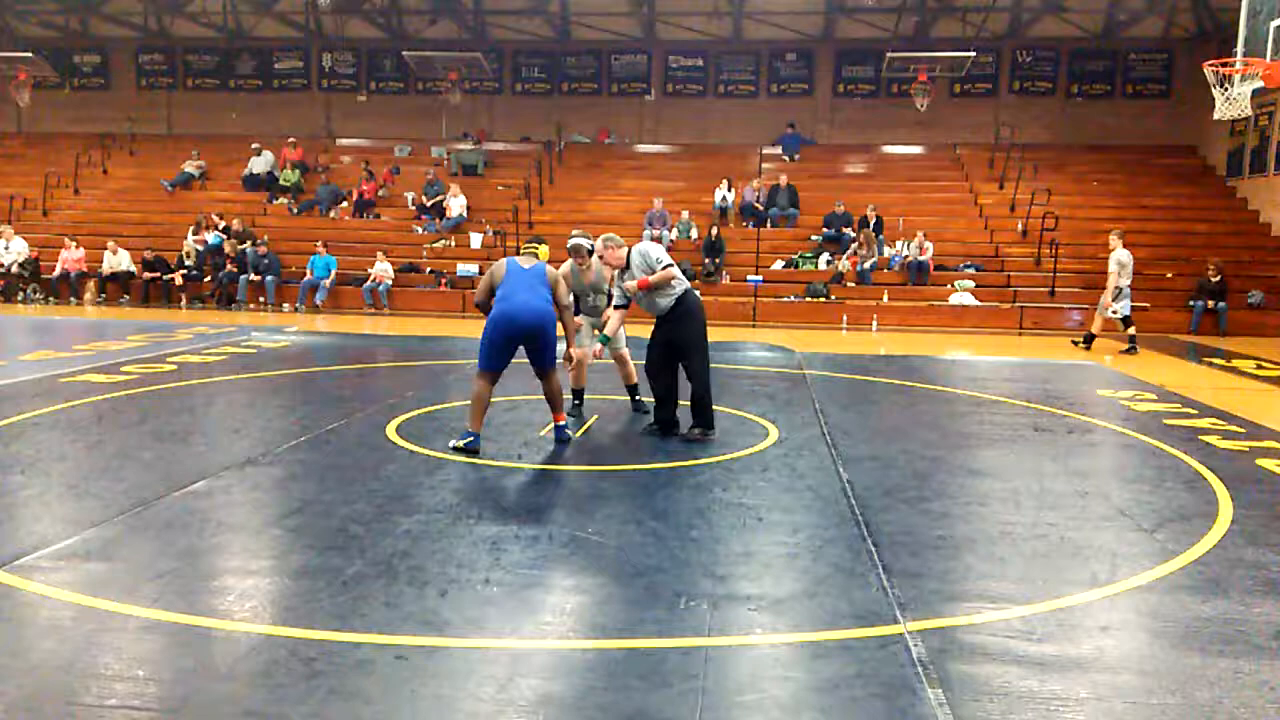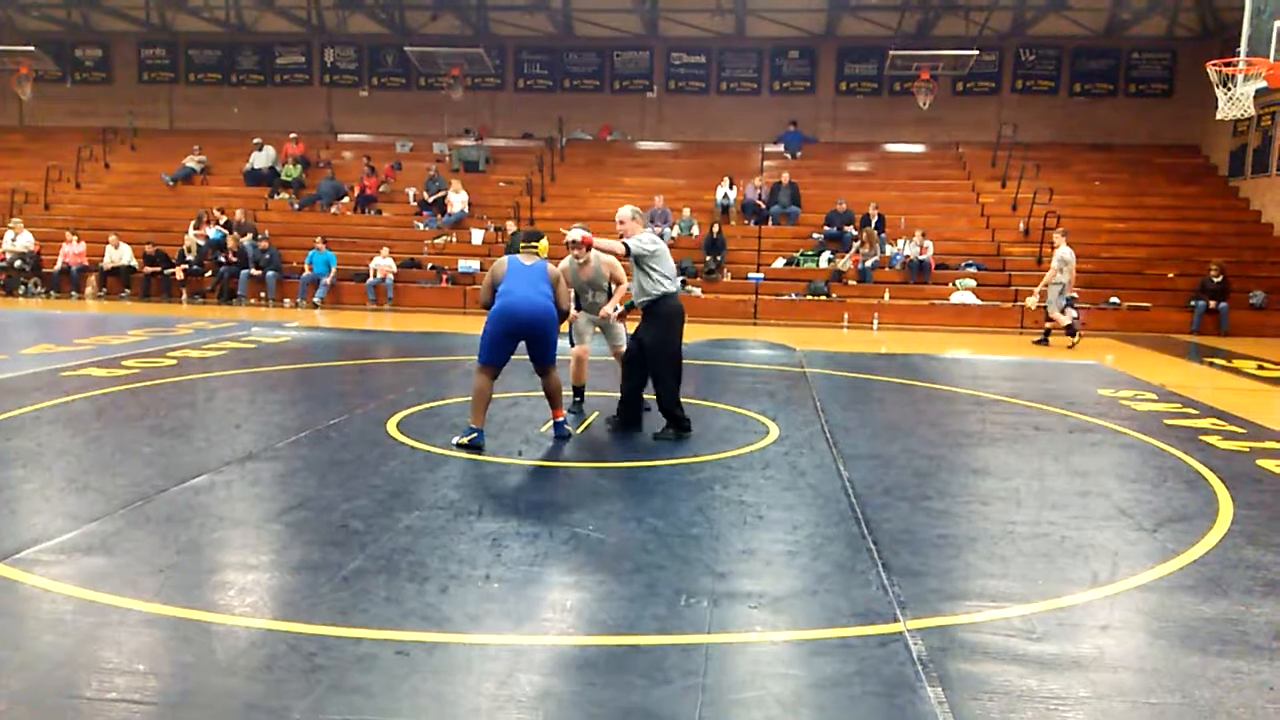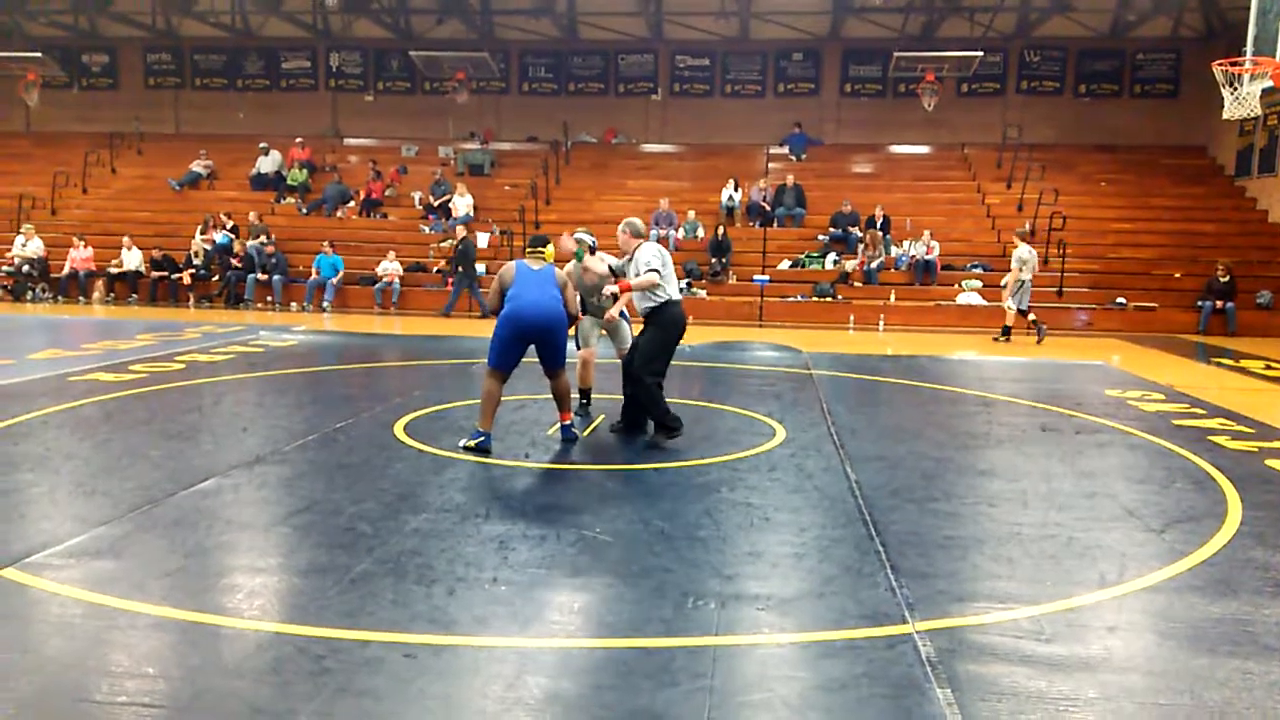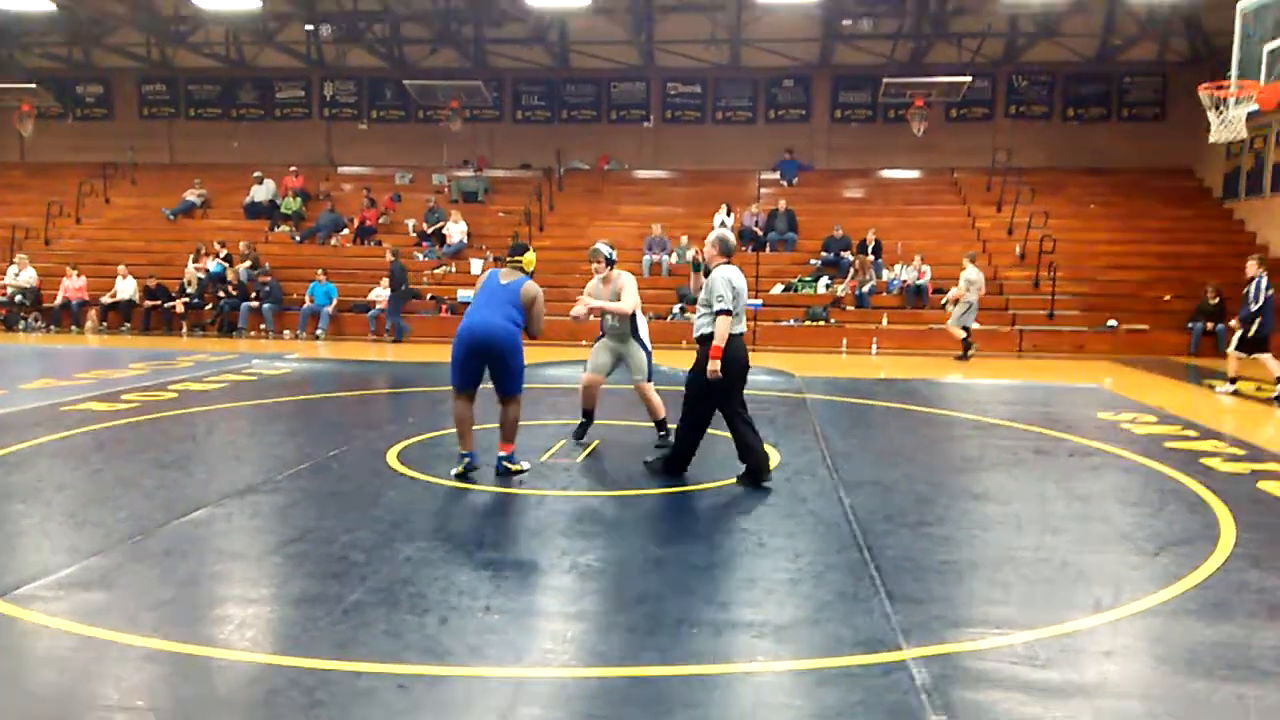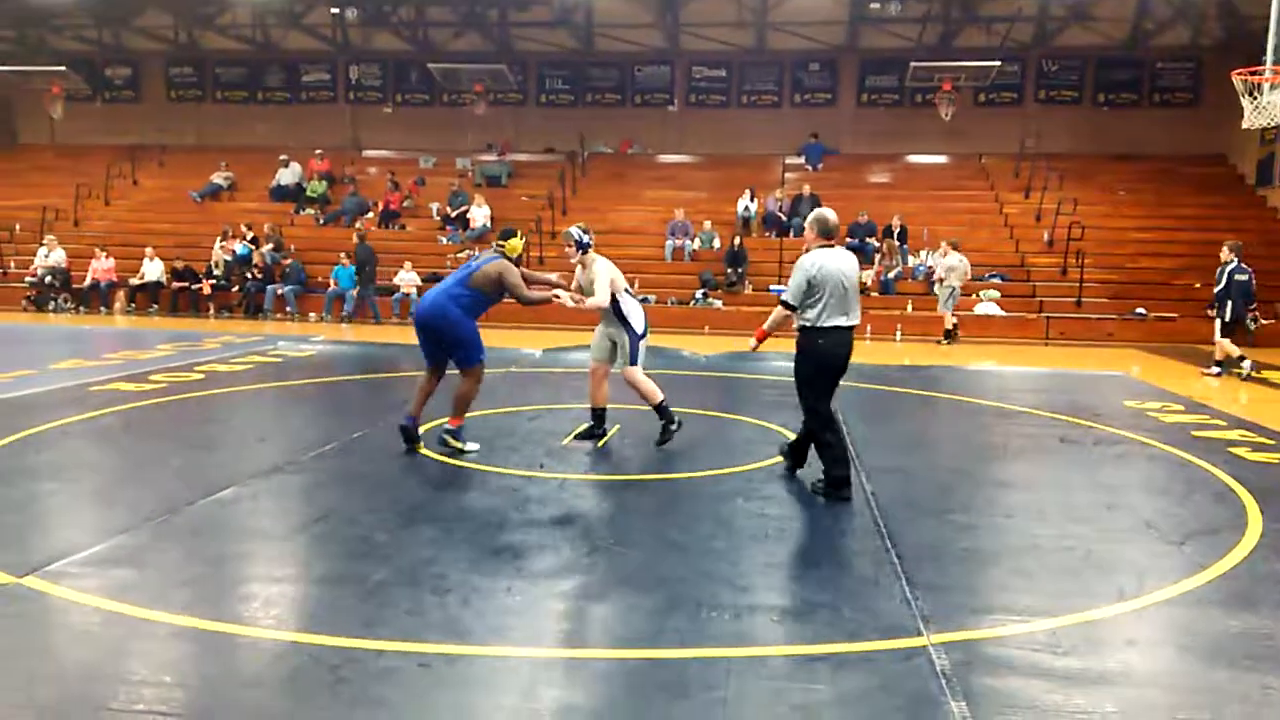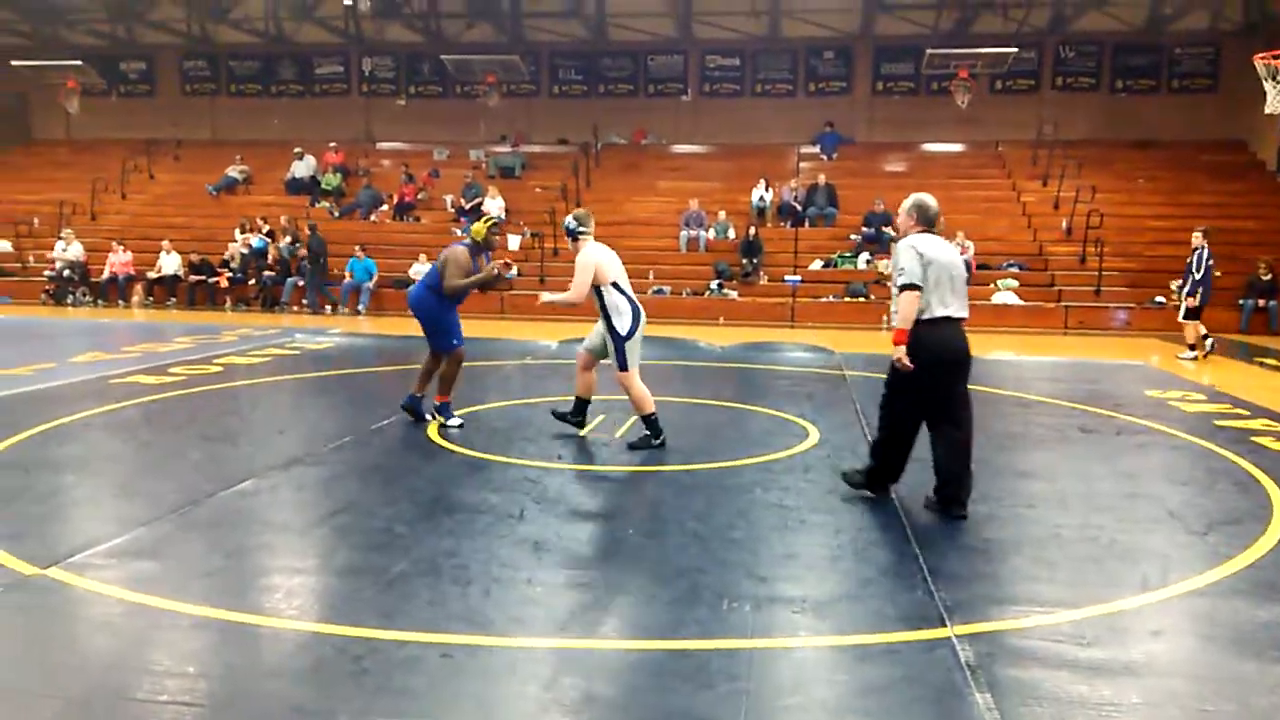
dt=0.7s
person 1, frame 1
left shoulder: (646, 250)
right shoulder: (621, 277)
left elbow: (671, 273)
right elbow: (618, 313)
left wrist: (641, 283)
right wrist: (602, 340)
left hip: (685, 310)
right hip: (664, 318)
left knee: (696, 369)
right knee: (657, 369)
left ankle: (704, 426)
right ankle: (665, 422)
person 1, frame 2
left shoulder: (648, 240)
right shoulder: (639, 247)
left elbow: (618, 250)
left wrist: (585, 239)
right wrist: (627, 306)
left hip: (664, 312)
right hip: (654, 313)
left knee: (663, 370)
right knee: (632, 362)
left ankle: (679, 425)
right ankle: (628, 417)
person 1, frame 3
left shoulder: (649, 250)
right shoulder: (632, 260)
left elbow: (653, 280)
left wrist: (621, 287)
left hip: (666, 318)
right hip: (656, 319)
left knee: (644, 372)
right knee: (631, 365)
left ankle: (668, 426)
right ankle: (633, 421)
person 1, frame 4
left shoulder: (720, 274)
right shoulder: (733, 273)
left elbow: (723, 316)
right elbow: (702, 296)
left wrist: (714, 354)
right wrist: (696, 267)
left hip: (720, 353)
right hip: (735, 350)
left knee: (695, 411)
right knee: (735, 411)
left ankle: (674, 464)
right ankle: (757, 468)
person 1, frame 5
left shoulder: (808, 262)
right shoulder: (850, 259)
left elbow: (786, 308)
left wrist: (760, 336)
left hip: (817, 341)
right hip: (844, 339)
left knee: (819, 412)
right knee: (818, 405)
left ankle: (838, 480)
right ankle: (797, 453)
person 1, frame 6
left shoulder: (909, 245)
right shoulder: (950, 249)
left elbow: (911, 293)
left wrist: (899, 341)
left hip: (924, 339)
right hip: (956, 339)
left knee: (898, 413)
right knee: (951, 422)
left ankle: (877, 478)
right ankle: (953, 497)
person 2, frame 1
left shoulder: (500, 266)
right shoulder: (550, 272)
left elbow: (479, 301)
right elbow: (565, 306)
right wrist: (571, 346)
left hip: (505, 319)
right hip: (541, 320)
left knee: (485, 377)
right knee: (548, 374)
left ankle: (472, 437)
right ankle: (561, 428)
person 2, frame 2
left shoulder: (501, 263)
right shoulder: (551, 270)
left elbow: (485, 301)
right elbow: (564, 308)
right wrist: (554, 326)
left hip: (506, 314)
right hip: (543, 316)
left knee: (485, 373)
right knee: (547, 371)
left ankle: (475, 433)
right ankle: (560, 424)
person 2, frame 3
left shoulder: (509, 269)
right shoulder: (558, 274)
left elbow: (493, 306)
right elbow: (573, 312)
right wrist: (561, 330)
left hip: (516, 318)
right hip: (553, 319)
left knee: (495, 376)
right knee: (557, 374)
left ankle: (482, 435)
right ankle: (567, 427)
person 2, frame 4
left shoulder: (487, 276)
right shoulder: (532, 289)
right elbow: (534, 333)
right wrist: (532, 313)
left hip: (469, 335)
right hip: (504, 339)
left knee: (463, 397)
right knee: (510, 400)
left ankle: (466, 456)
right ankle: (506, 458)
person 2, frame 5
left shoulder: (487, 256)
right shoulder: (504, 267)
left elbow: (519, 274)
right elbow: (524, 297)
left wrist: (549, 280)
right wrist: (551, 296)
left hip: (426, 309)
right hip: (450, 315)
left knee: (434, 370)
right knee: (473, 373)
left ankle: (411, 420)
right ankle: (452, 431)
person 2, frame 6
left shoulder: (484, 254)
right shoulder: (461, 255)
left elbow: (484, 286)
right elbow: (450, 288)
left wrist: (500, 272)
right wrist: (483, 276)
left hip: (435, 302)
right hip: (431, 303)
left knee: (440, 352)
right knee: (455, 355)
left ankle: (414, 400)
right ankle: (441, 408)
person 3, frame 1
right shoulder: (565, 271)
left wrist: (611, 308)
left hip: (607, 313)
right hip: (582, 316)
left knee: (622, 355)
right knee: (580, 357)
left ankle: (635, 398)
right ankle: (577, 402)
person 3, frame 2
left shoulder: (607, 260)
right shoulder: (565, 266)
left elbow: (623, 283)
left wrist: (611, 306)
right wrist: (568, 310)
left hip: (608, 311)
right hip: (582, 313)
left knee: (622, 353)
right knee: (579, 354)
right ankle: (577, 398)
person 3, frame 3
left shoulder: (610, 263)
right shoulder: (569, 270)
left wrist: (616, 309)
left hip: (614, 314)
right hip: (588, 316)
left knee: (628, 355)
right knee: (585, 357)
right ankle: (584, 401)
person 3, frame 4
left shoulder: (626, 280)
right shoulder: (592, 285)
left elbow: (627, 308)
right elbow: (579, 313)
left wrist: (596, 304)
right wrist: (577, 312)
left hip: (634, 340)
right hip: (608, 340)
left knee: (644, 389)
right knee: (589, 381)
left ankle: (664, 431)
right ankle: (586, 421)
person 3, frame 5
left shoulder: (600, 266)
right shoulder: (579, 270)
left elbow: (601, 301)
right elbow: (575, 295)
left wrist: (574, 304)
left hip: (630, 323)
right hip: (608, 324)
left knee: (631, 374)
right knee: (596, 371)
left ankle: (668, 419)
right ankle: (597, 425)
person 3, frame 6
left shoulder: (586, 256)
right shoulder: (600, 250)
left elbow: (576, 297)
left wrist: (550, 297)
right wrist: (577, 280)
left hip: (624, 320)
right hip: (616, 320)
left knee: (627, 379)
right knee: (584, 361)
left ankle: (655, 434)
right ankle: (577, 414)
